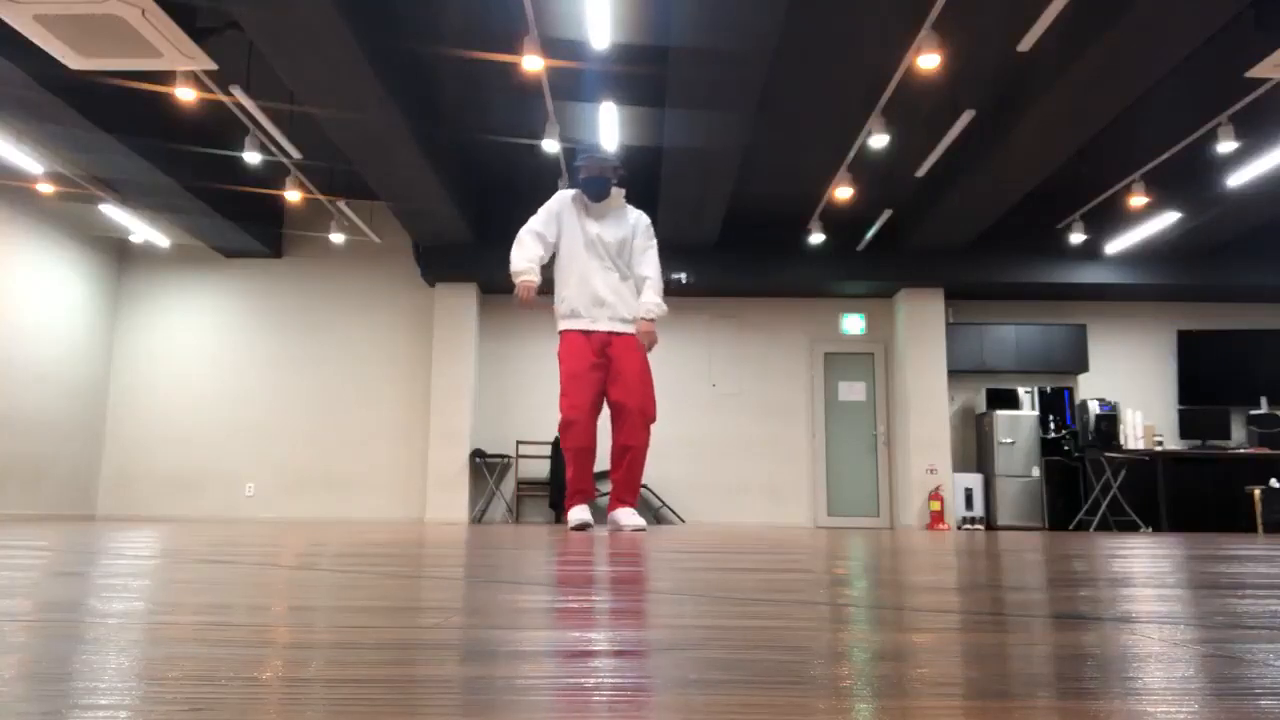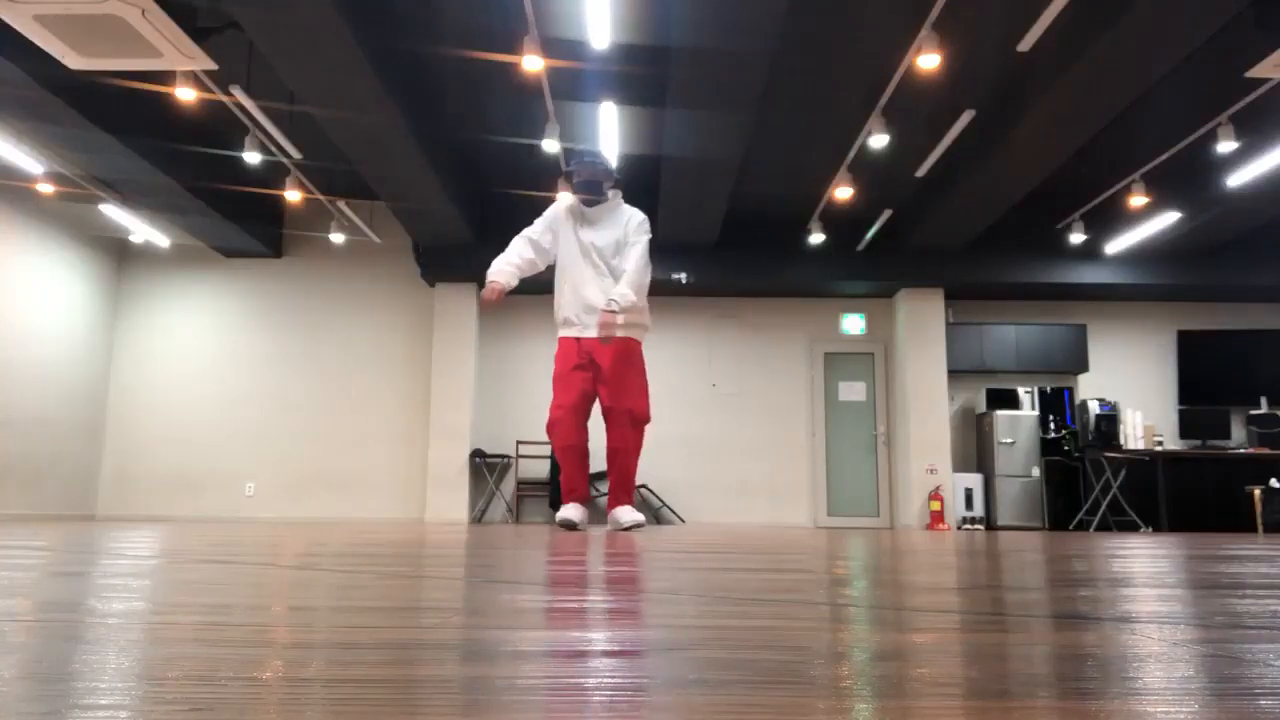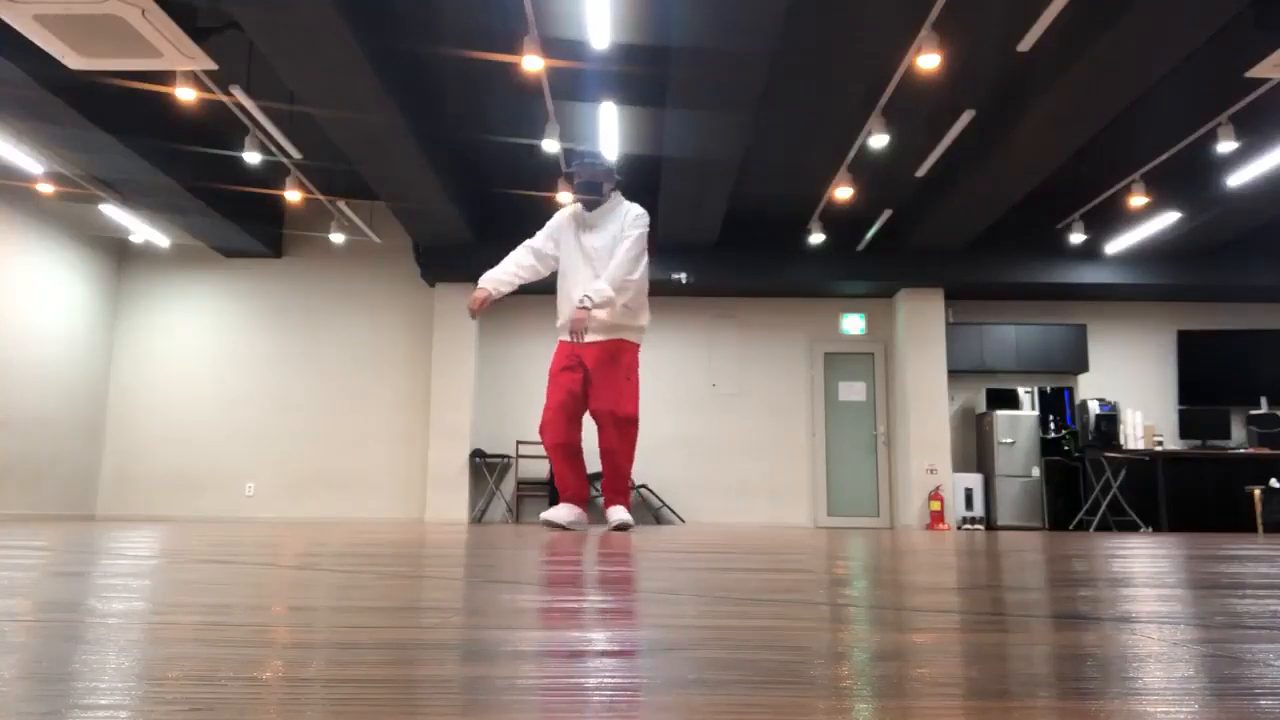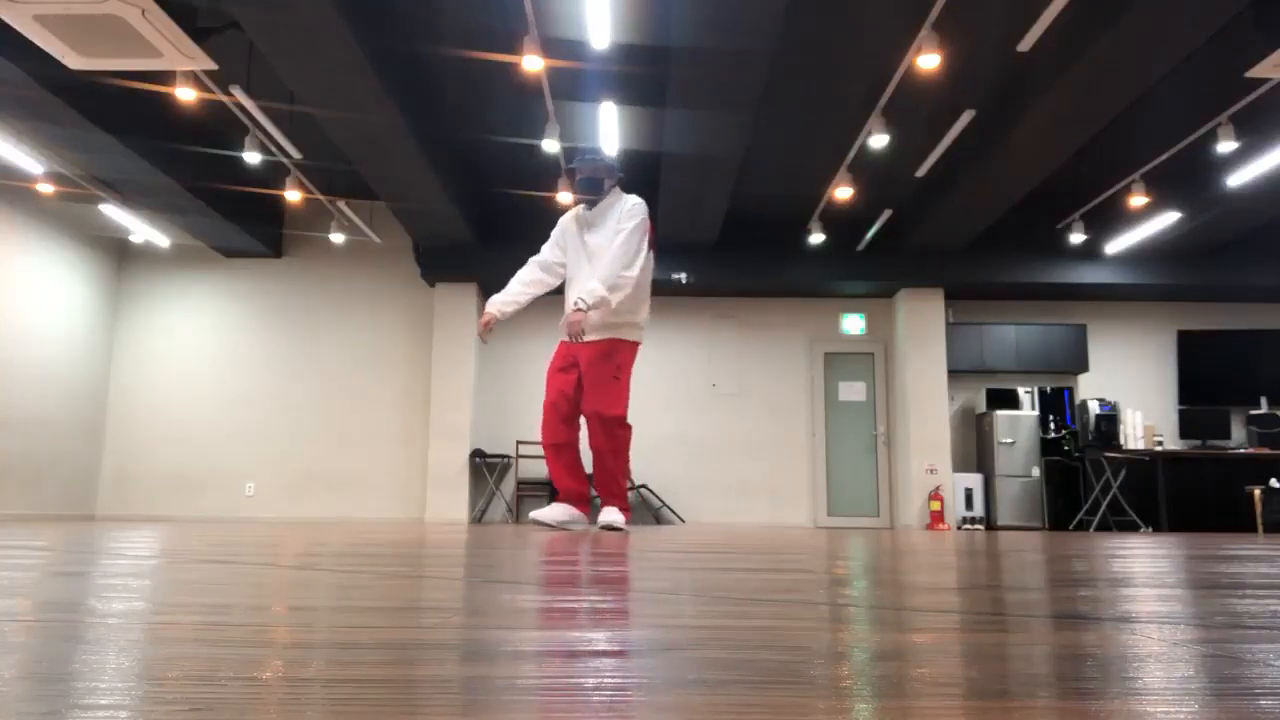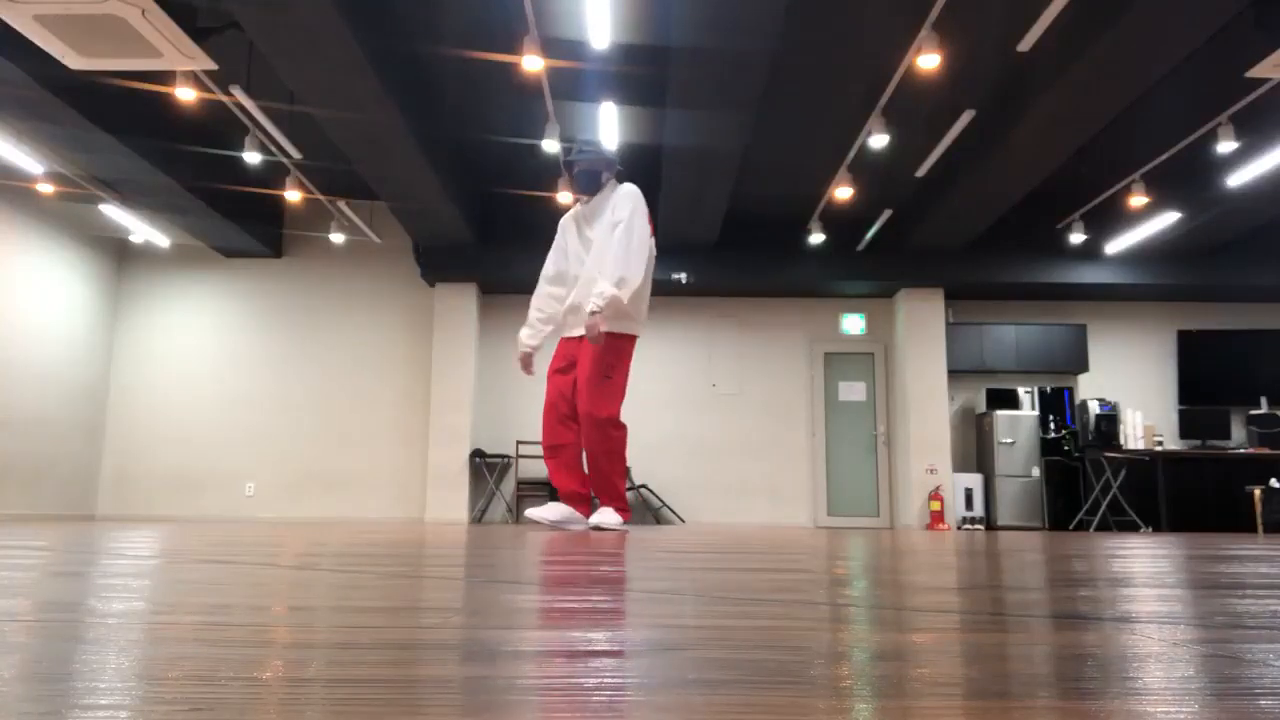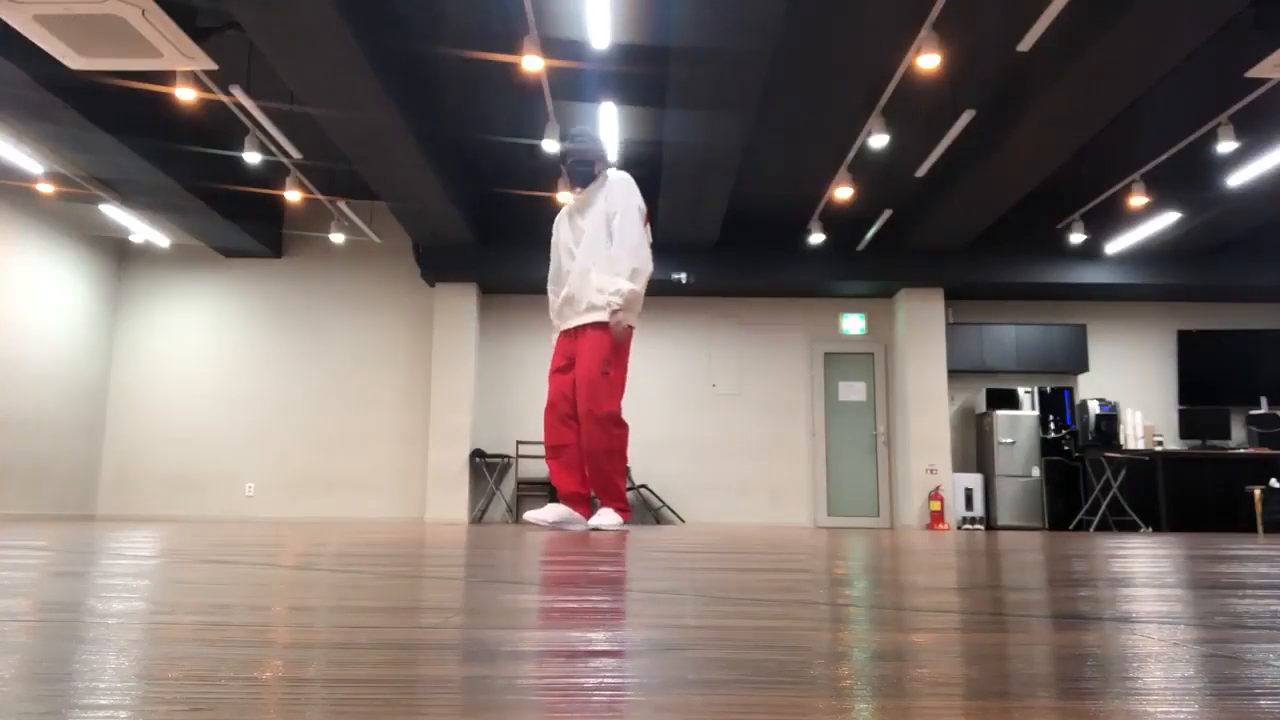
dt=0.3s
person 1, frame 1
left shoulder: (636, 219)
right shoulder: (564, 204)
left elbow: (649, 271)
right elbow: (531, 236)
left wrist: (648, 313)
right wrist: (526, 270)
left hip: (627, 330)
right hip: (577, 327)
left knee: (636, 415)
right knee: (577, 414)
left ankle: (622, 504)
right ankle: (579, 501)
person 1, frame 2
left shoulder: (632, 219)
right shoulder: (562, 213)
left elbow: (636, 268)
right elbow: (529, 244)
left wrist: (613, 306)
right wrist: (500, 273)
left hip: (620, 333)
right hip: (573, 334)
left knee: (628, 415)
right knee: (564, 417)
left ankle: (621, 502)
right ankle: (574, 500)
person 1, frame 3
left shoulder: (633, 216)
right shoulder: (565, 219)
left elbow: (621, 269)
right elbow: (531, 256)
left wrist: (587, 302)
right wrist: (489, 284)
left hip: (616, 334)
right hip: (571, 337)
left knee: (615, 415)
right knee: (557, 419)
left ankle: (617, 502)
right ankle: (573, 502)
person 1, frame 4
left shoulder: (632, 209)
right shoulder: (570, 222)
left elbow: (617, 266)
right elbow: (541, 268)
left wrist: (583, 303)
right wrist: (498, 306)
left hip: (616, 332)
right hip: (573, 335)
left knee: (605, 415)
right knee: (556, 417)
left ankle: (614, 503)
right ankle: (571, 501)
person 1, frame 5
left shoulder: (627, 197)
right shoulder: (569, 221)
left elbow: (625, 260)
right elbow: (551, 283)
left wrist: (599, 307)
right wrist: (530, 337)
left hip: (611, 327)
right hip: (571, 330)
left knee: (597, 414)
right knee: (558, 415)
left ankle: (613, 506)
right ankle: (573, 503)
person 1, frame 6
left shoulder: (619, 185)
right shoulder: (565, 216)
left elbow: (631, 250)
left wrist: (619, 304)
right wrist: (559, 326)
left hip: (607, 320)
right hip: (570, 324)
left knee: (598, 411)
right knee: (560, 414)
left ankle: (613, 506)
right ankle: (573, 503)
